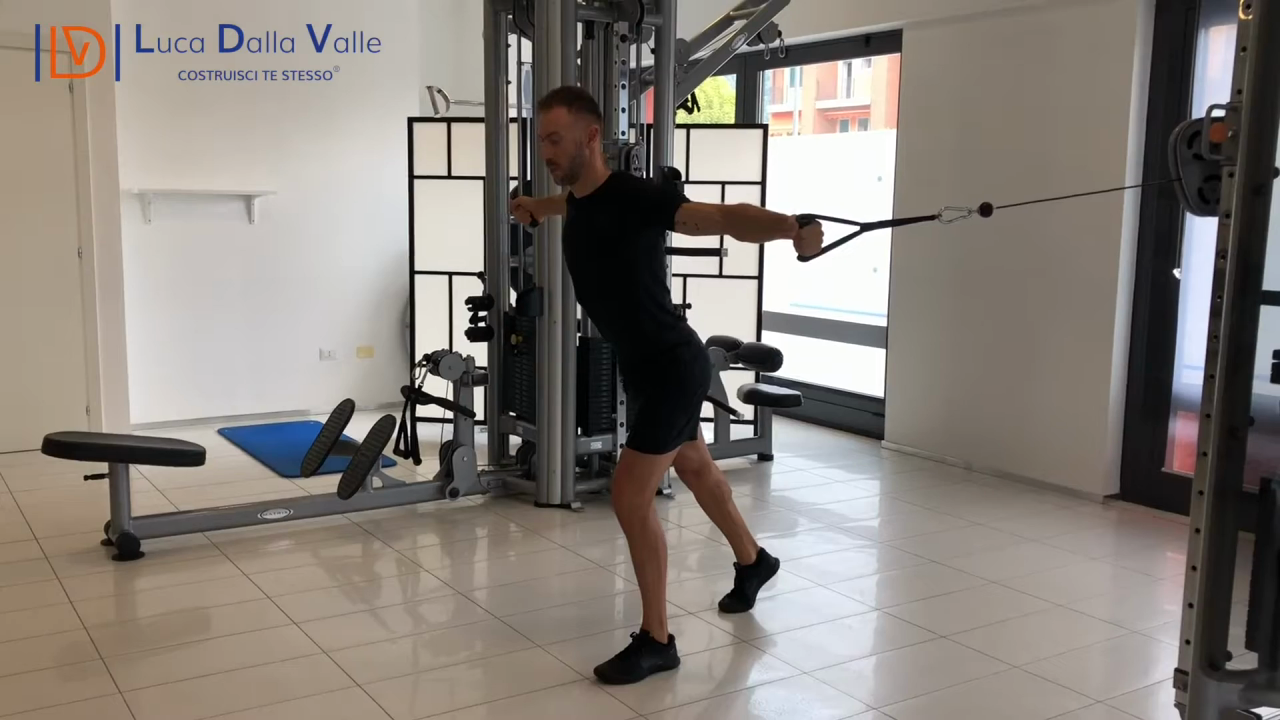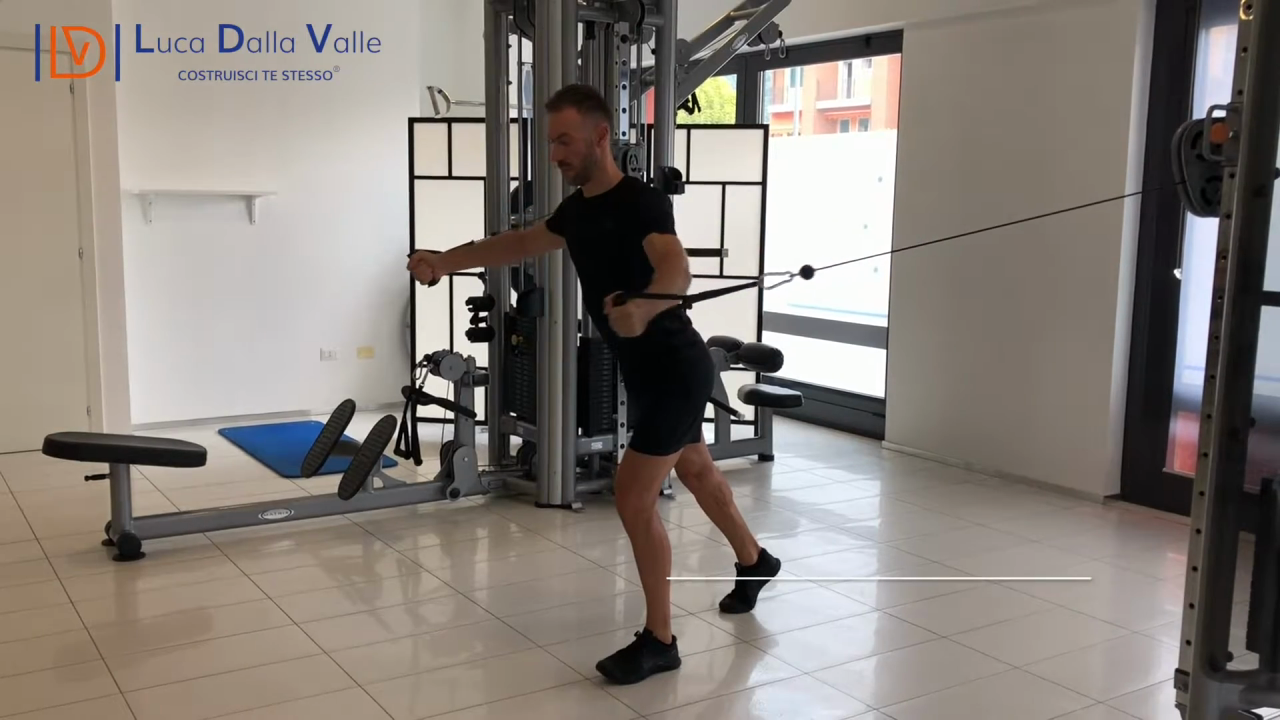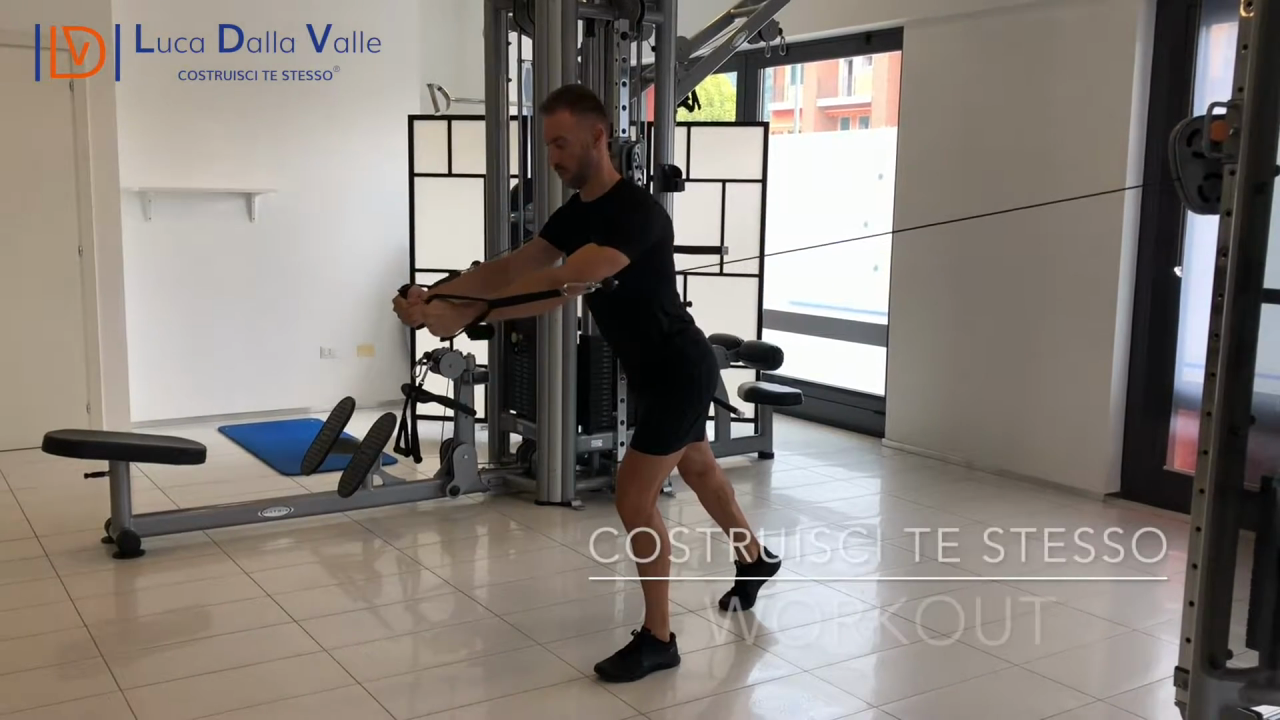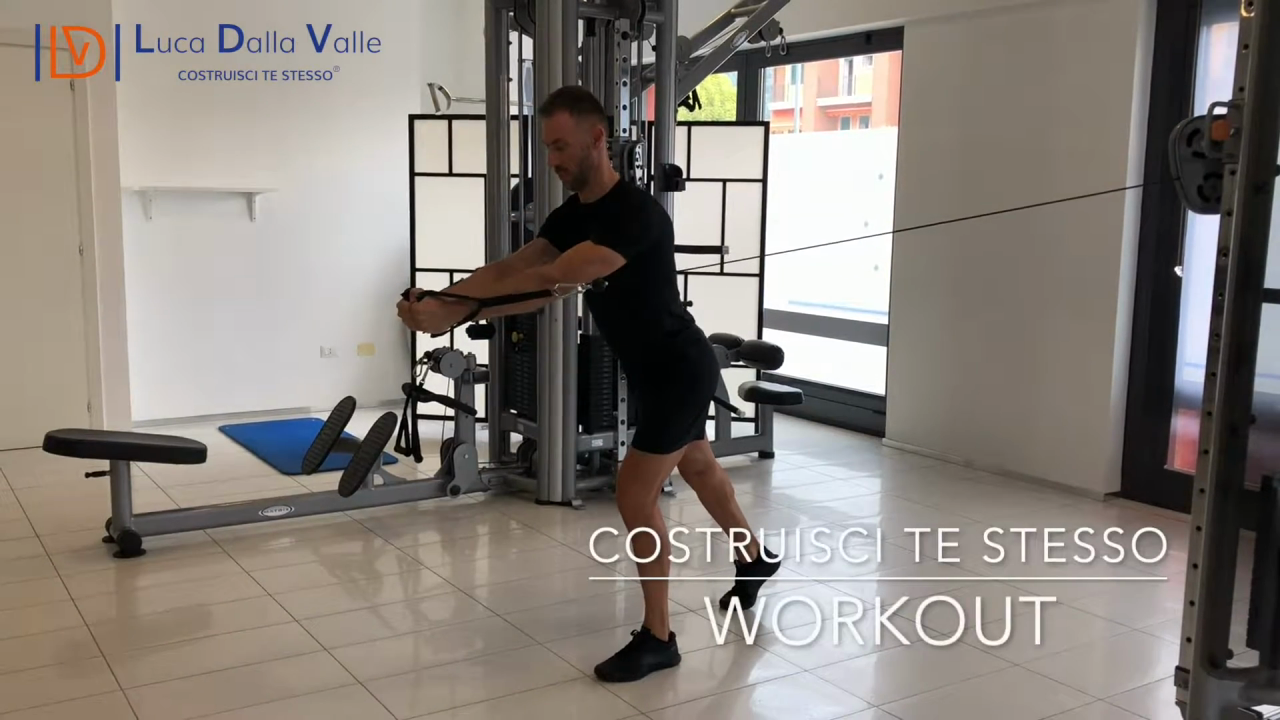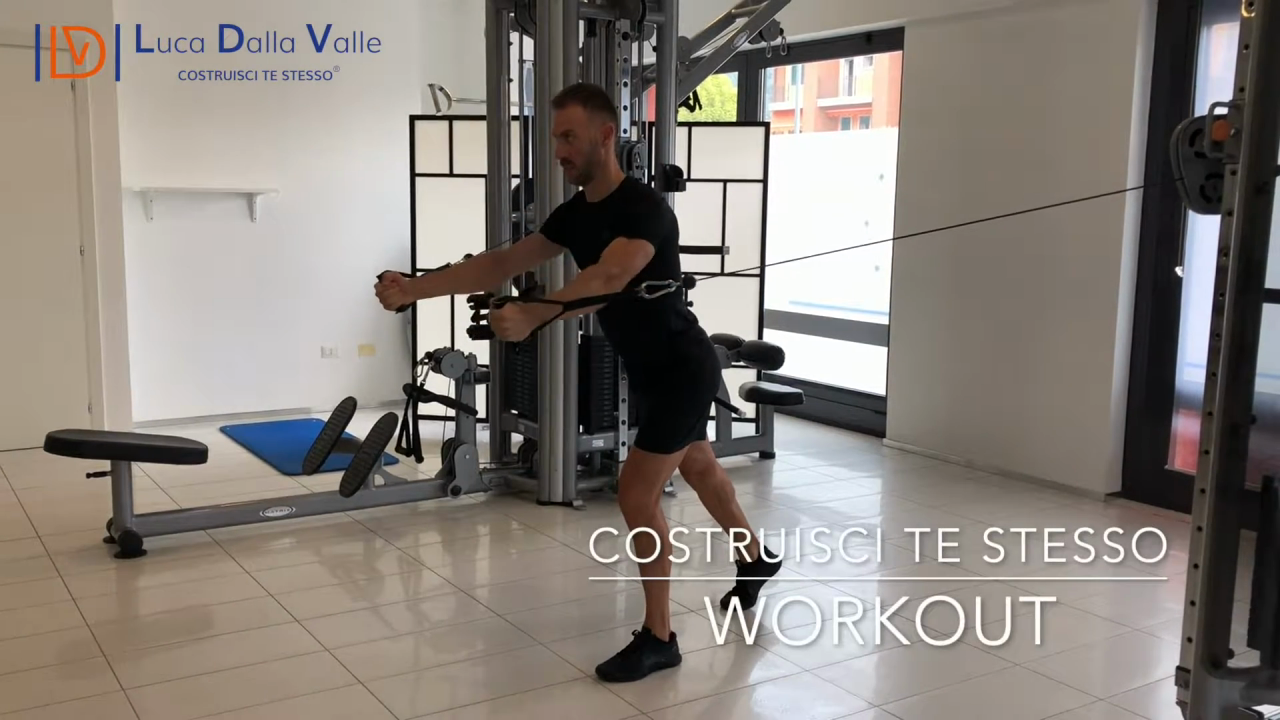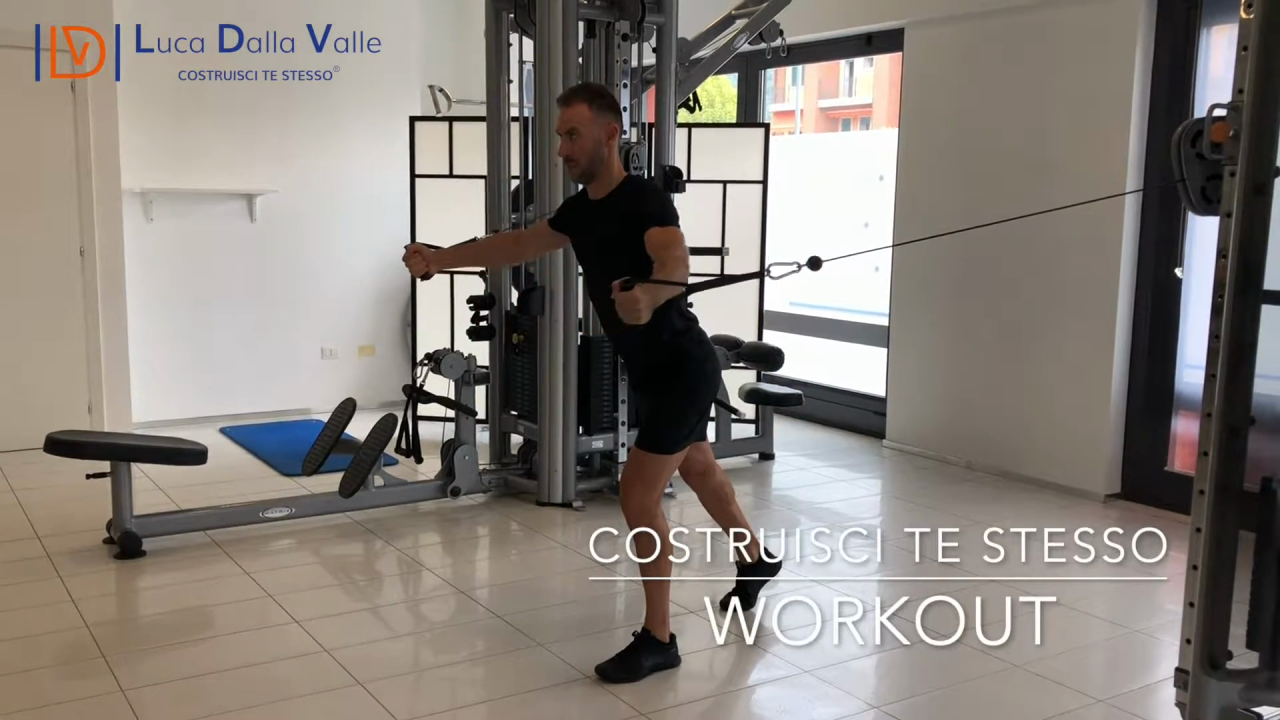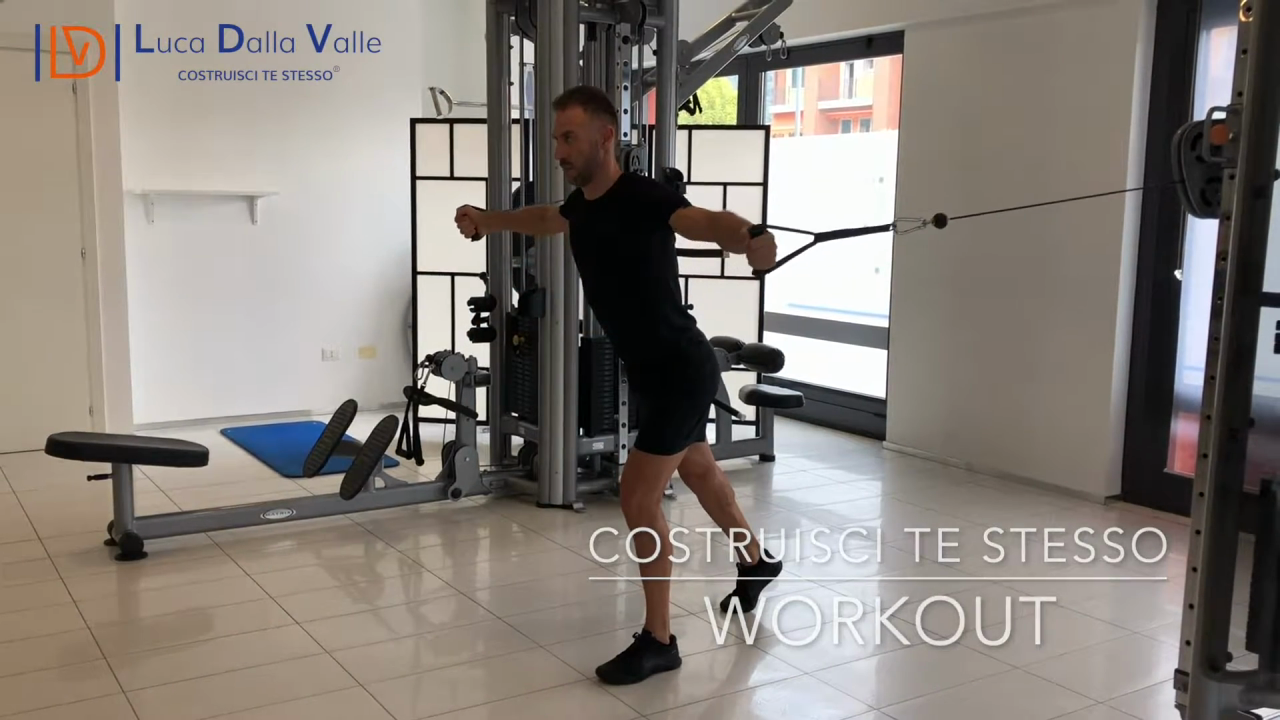
dt=0.7s
person 1, frame 1
left shoulder: (634, 197)
right shoulder: (583, 199)
left elbow: (720, 217)
left wrist: (788, 226)
right wrist: (535, 207)
left hip: (670, 366)
right hip: (646, 366)
left knee: (631, 497)
right knee: (694, 468)
left ankle: (656, 640)
right ankle: (752, 560)
person 1, frame 2
left shoulder: (642, 204)
right shoulder: (579, 208)
left elbow: (674, 266)
right elbow: (522, 243)
left wrist: (645, 305)
right wrist: (444, 262)
left hip: (674, 369)
right hip: (647, 370)
left knee: (633, 498)
right knee: (695, 470)
left ankle: (658, 641)
right ankle: (754, 561)
person 1, frame 3
left shoulder: (635, 211)
right shoulder: (575, 215)
left elbow: (564, 284)
right elbow: (510, 268)
left wrist: (468, 314)
right wrist: (431, 299)
left hip: (679, 370)
right hip: (652, 370)
left knee: (634, 498)
right knee: (698, 470)
left ankle: (657, 638)
right ankle: (754, 559)
person 1, frame 4
left shoulder: (635, 213)
right shoulder: (572, 215)
left elbow: (553, 282)
right elbow: (509, 269)
left wrist: (455, 313)
right wrist: (437, 300)
left hip: (680, 368)
right hip: (650, 368)
left knee: (634, 495)
right knee: (698, 468)
left ankle: (657, 637)
right ankle: (754, 558)
person 1, frame 5
left shoulder: (643, 209)
right shoulder: (575, 213)
left elbow: (607, 278)
right elbow: (503, 262)
left wrist: (531, 315)
right wrist: (415, 288)
left hip: (682, 369)
right hip: (650, 370)
left knee: (637, 496)
right knee: (699, 469)
left ankle: (657, 638)
right ankle: (755, 558)
person 1, frame 6
left shoulder: (644, 201)
right shoulder: (581, 207)
left elbow: (674, 258)
right elbow: (519, 245)
left wrist: (650, 292)
right wrist: (442, 259)
left hip: (682, 368)
right hip: (651, 370)
left knee: (638, 496)
right knee: (699, 470)
left ankle: (657, 639)
right ankle: (756, 561)
person 1, frame 7
left shoulder: (642, 198)
right shoulder: (582, 204)
left elbow: (707, 221)
right elbow: (545, 219)
left wrist: (749, 239)
right wrist: (487, 221)
left hip: (680, 370)
right hip: (650, 369)
left knee: (638, 497)
right knee: (698, 471)
left ankle: (657, 640)
right ankle: (756, 561)
